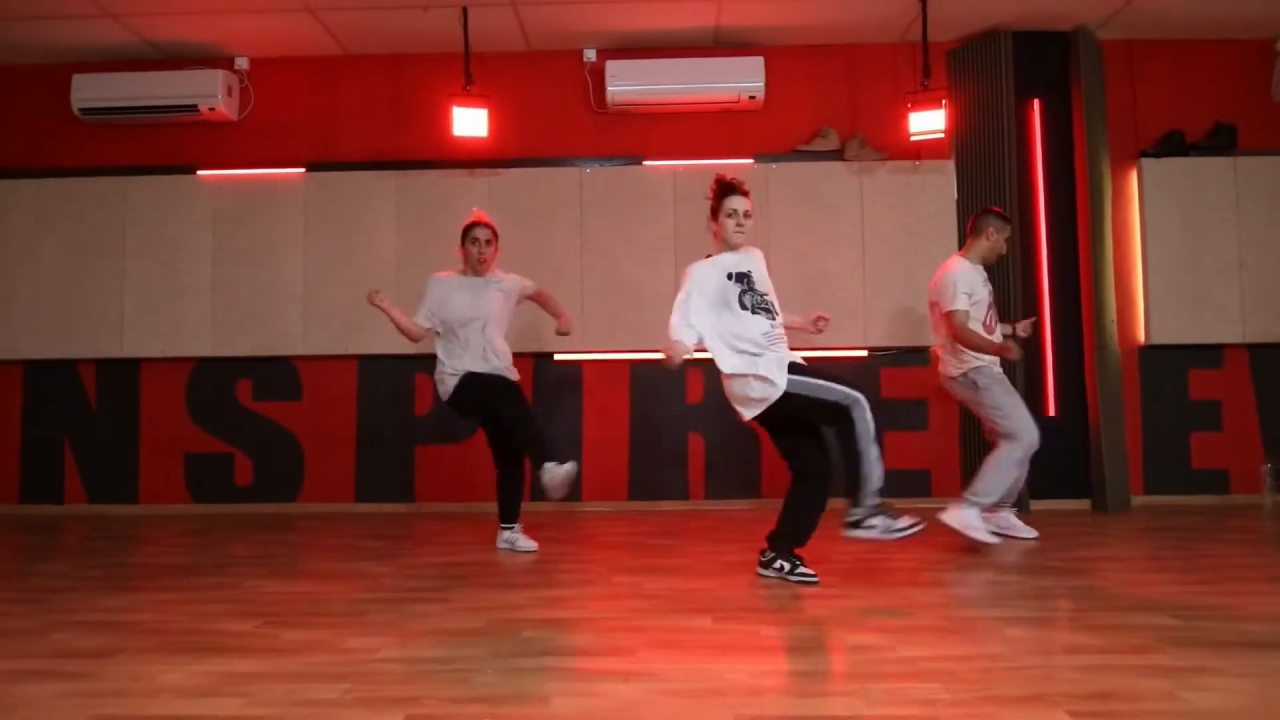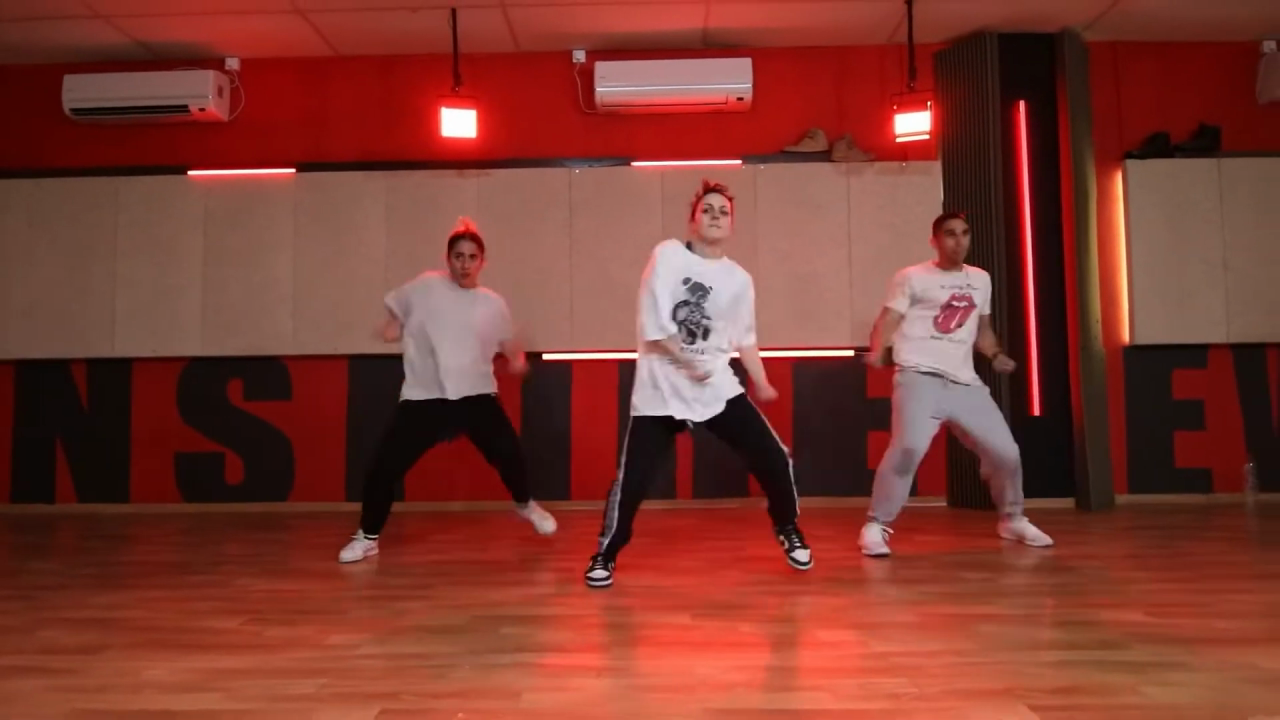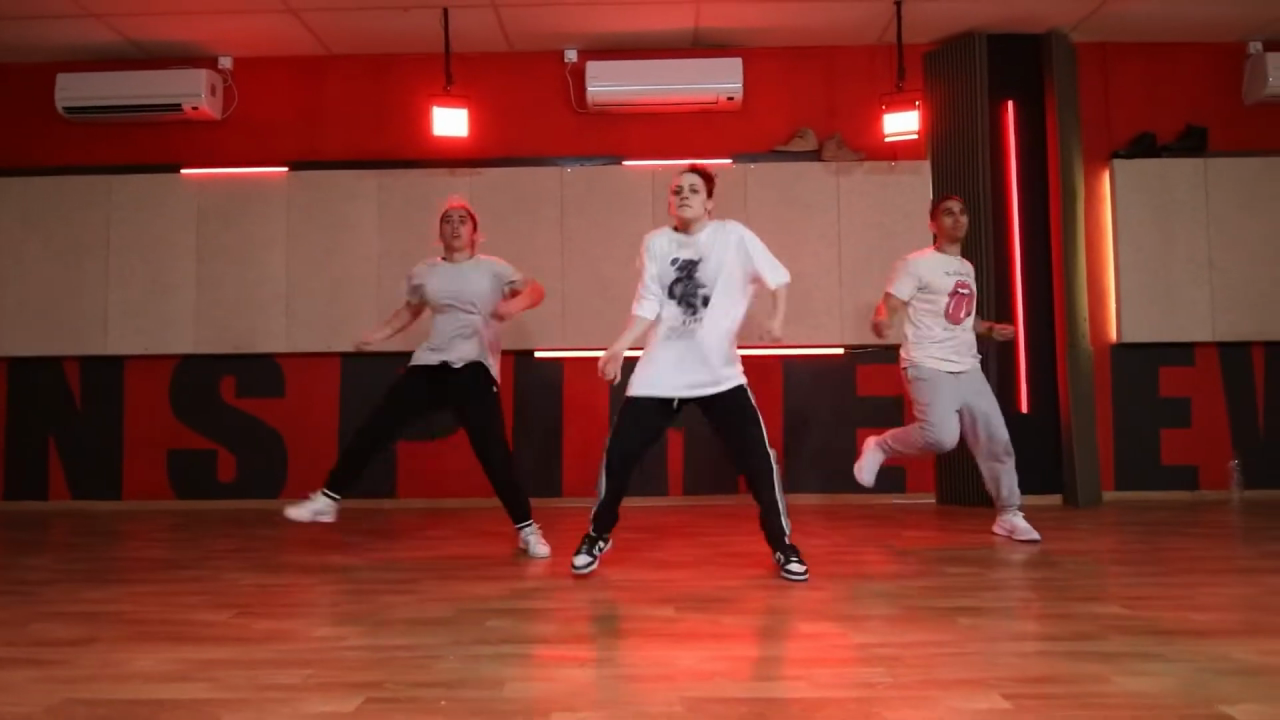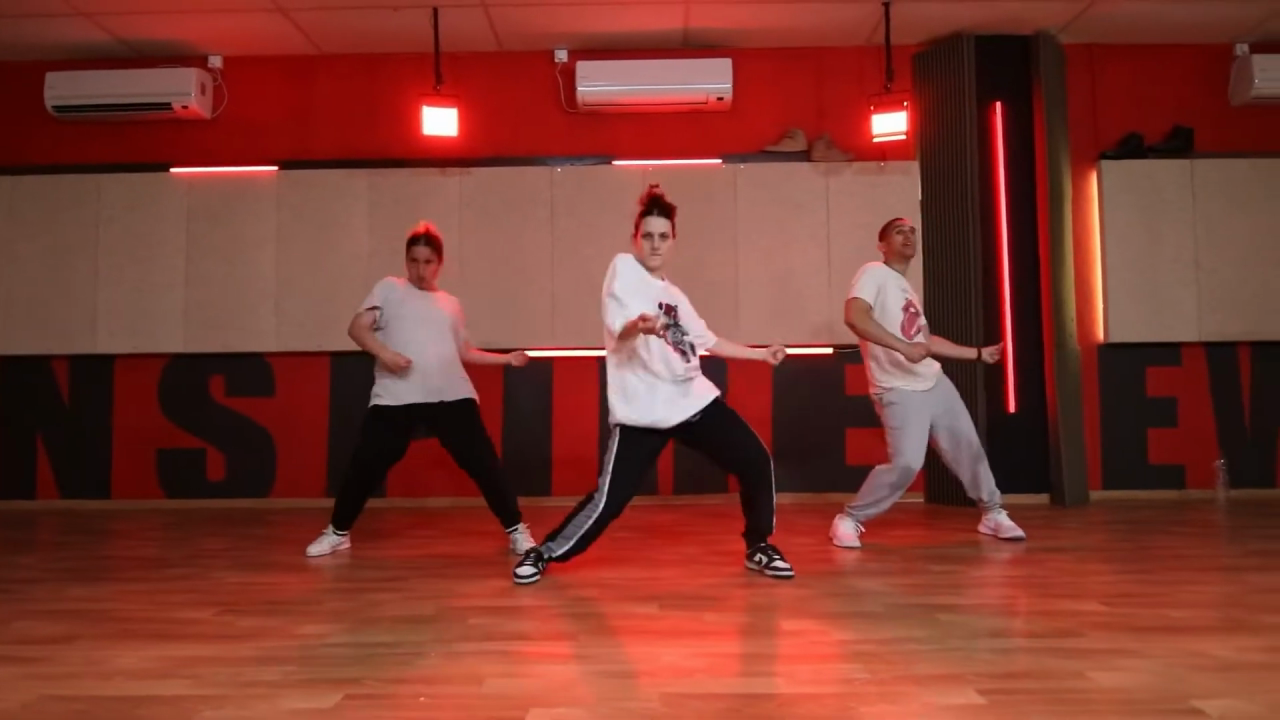
dt=0.4s
person 1, frame 1
left shoulder: (754, 258)
right shoulder: (701, 274)
right elbow: (682, 332)
left wrist: (802, 322)
right wrist: (676, 349)
left hip: (779, 374)
right hip: (762, 379)
left knee: (814, 469)
right knee: (855, 407)
left ankle: (779, 553)
right ankle: (866, 511)
person 1, frame 2
left shoulder: (738, 278)
right shoulder: (668, 255)
left elbow: (743, 339)
right elbow: (652, 327)
left wrist: (762, 382)
right wrist: (686, 363)
left hip: (718, 387)
right hip: (661, 388)
left knee: (774, 459)
right knee: (634, 477)
left ankle: (787, 529)
right ankle: (606, 553)
person 1, frame 3
left shoulder: (732, 236)
right shoulder: (656, 243)
left elbow: (776, 277)
right elbow: (648, 307)
left wrist: (776, 321)
right wrist: (618, 347)
left hip: (719, 375)
right hip: (661, 373)
left knee: (758, 461)
right knee: (619, 453)
left ankle: (783, 546)
right ankle: (598, 534)
person 1, frame 4
left shoulder: (672, 293)
right shoulder: (623, 267)
left elbow: (706, 341)
right elbow: (621, 328)
left wrist: (761, 354)
right wrist: (639, 326)
left hip: (693, 399)
right hip: (643, 408)
left knee: (756, 461)
right knee: (610, 497)
left ankle: (758, 546)
right ankle: (544, 552)
person 2, frame 1
left shoulder: (505, 283)
right shoulder: (440, 284)
left elbow: (539, 293)
right elbow: (419, 333)
left wrist: (561, 315)
right wrist: (387, 307)
left hip: (499, 376)
right hip: (462, 380)
left knee: (510, 453)
right knee: (518, 414)
left ankle: (510, 529)
right ankle: (548, 467)
person 2, frame 2
left shoulder: (492, 303)
right shoulder: (426, 286)
left elbow: (509, 347)
right elbow: (393, 318)
left wrist: (517, 361)
right wrist: (392, 329)
left hip: (476, 395)
right hip: (424, 397)
left knee: (508, 456)
right knee: (385, 466)
left ankle: (526, 505)
right ankle: (368, 536)
person 2, frame 3
left shoulder: (491, 267)
right shoulder: (423, 272)
left elbow: (534, 290)
right elbow: (409, 310)
left wrist: (514, 305)
right wrist: (376, 336)
left hip: (475, 369)
right hip: (430, 367)
left knee: (493, 451)
right knee: (375, 428)
left ankle: (526, 528)
right ankle: (327, 499)
person 2, frame 4
left shoulder: (451, 304)
right shoulder: (389, 289)
left elbow: (463, 352)
right elbow: (357, 328)
left wrist: (507, 358)
right wrist: (383, 353)
left hip: (450, 397)
right hip: (395, 398)
left knee: (485, 464)
right knee: (363, 467)
left ankle: (516, 529)
right ankle: (338, 532)
person 3, frame 1
left shoulder: (973, 271)
right shoulder: (957, 273)
right elbow: (961, 331)
left wrist: (1012, 329)
right wrist: (999, 348)
left hip: (983, 370)
right hip: (973, 372)
left knee: (1014, 437)
right knee: (1023, 437)
left ankle: (999, 513)
right ankle: (966, 510)
person 3, frame 2
left shoulder: (980, 279)
right shoulder: (911, 278)
right elbow: (886, 322)
left wrist: (997, 355)
right wrist: (876, 350)
left hip: (964, 383)
right hip: (918, 377)
left knee: (1004, 454)
right knee: (908, 448)
left ankle: (1013, 519)
right ankle: (876, 525)
person 3, frame 3
left shoulder: (967, 268)
right shoulder: (916, 263)
right elbow: (888, 308)
left wrist: (993, 329)
right wrist: (881, 324)
left hip: (967, 371)
right hip: (926, 368)
left knee: (998, 442)
right knee: (941, 436)
left ankle: (1009, 514)
right ankle: (881, 446)
person 3, frame 4
left shoulder: (906, 288)
right shoulder: (873, 273)
right elbow: (854, 317)
left wrist: (978, 354)
right wrist: (902, 348)
left hip: (934, 383)
right hip: (899, 391)
left knee: (968, 448)
right knee: (906, 464)
left ankle: (992, 513)
right ankle: (849, 519)
